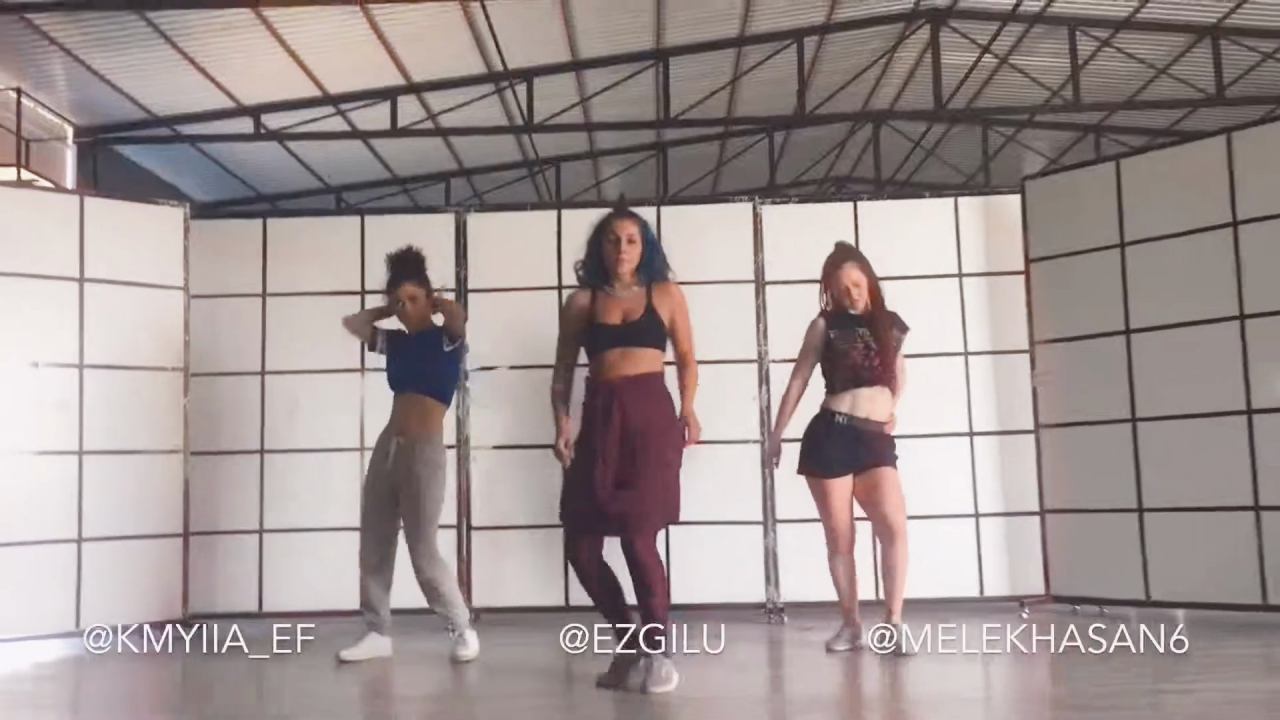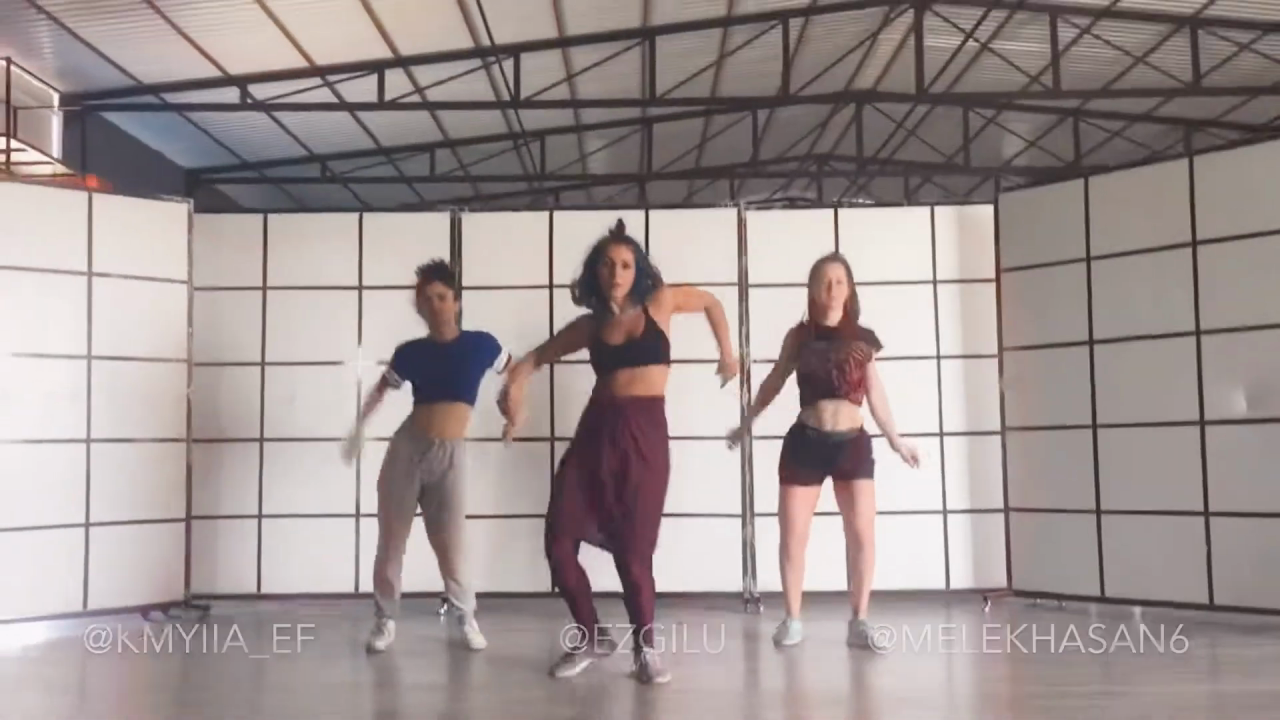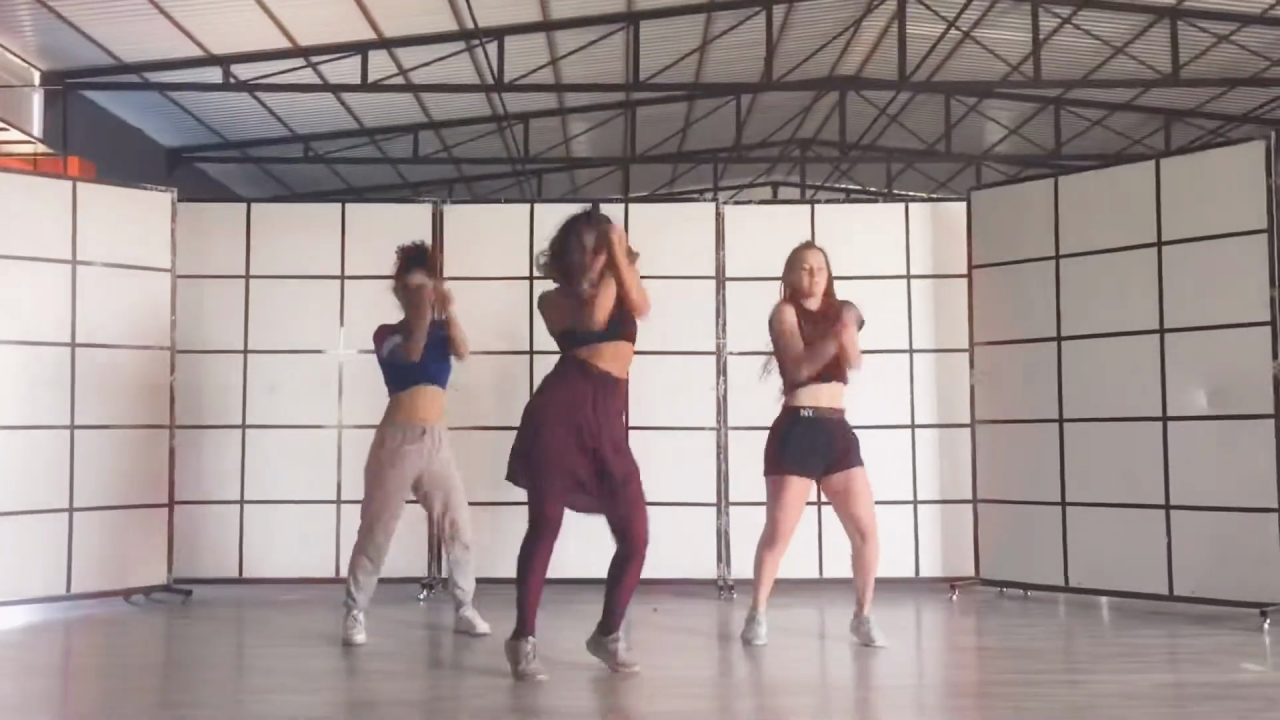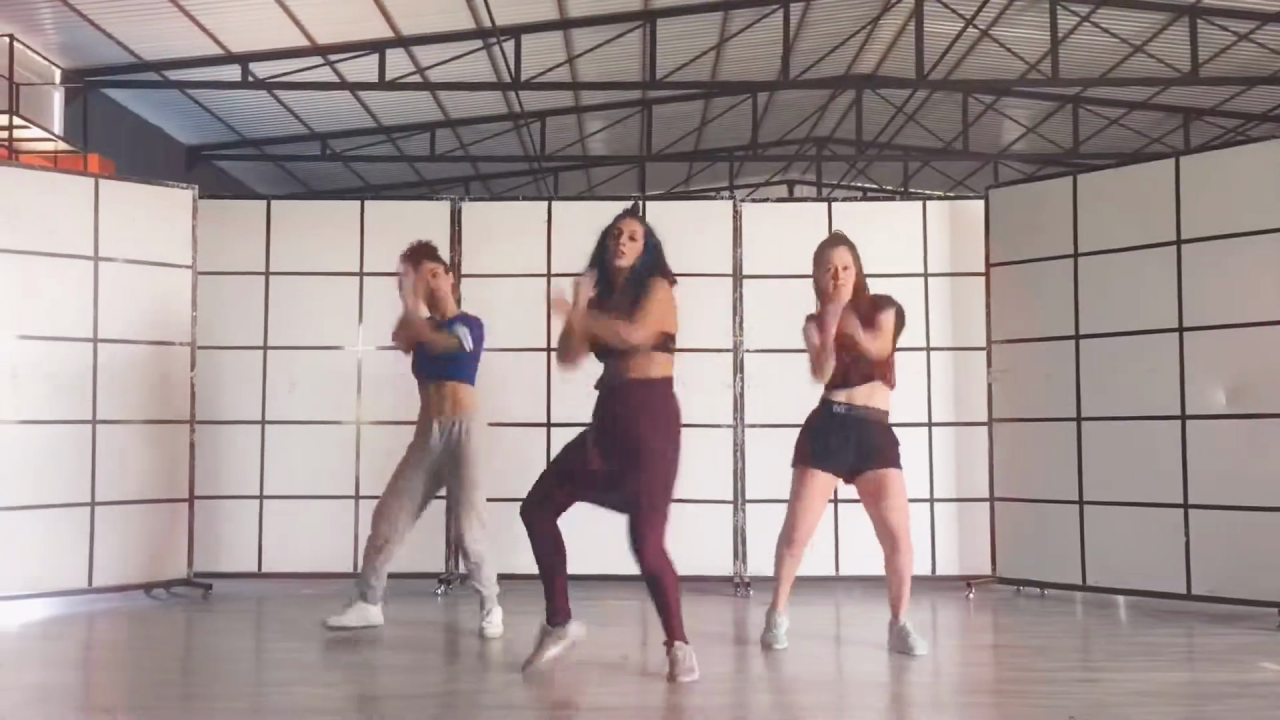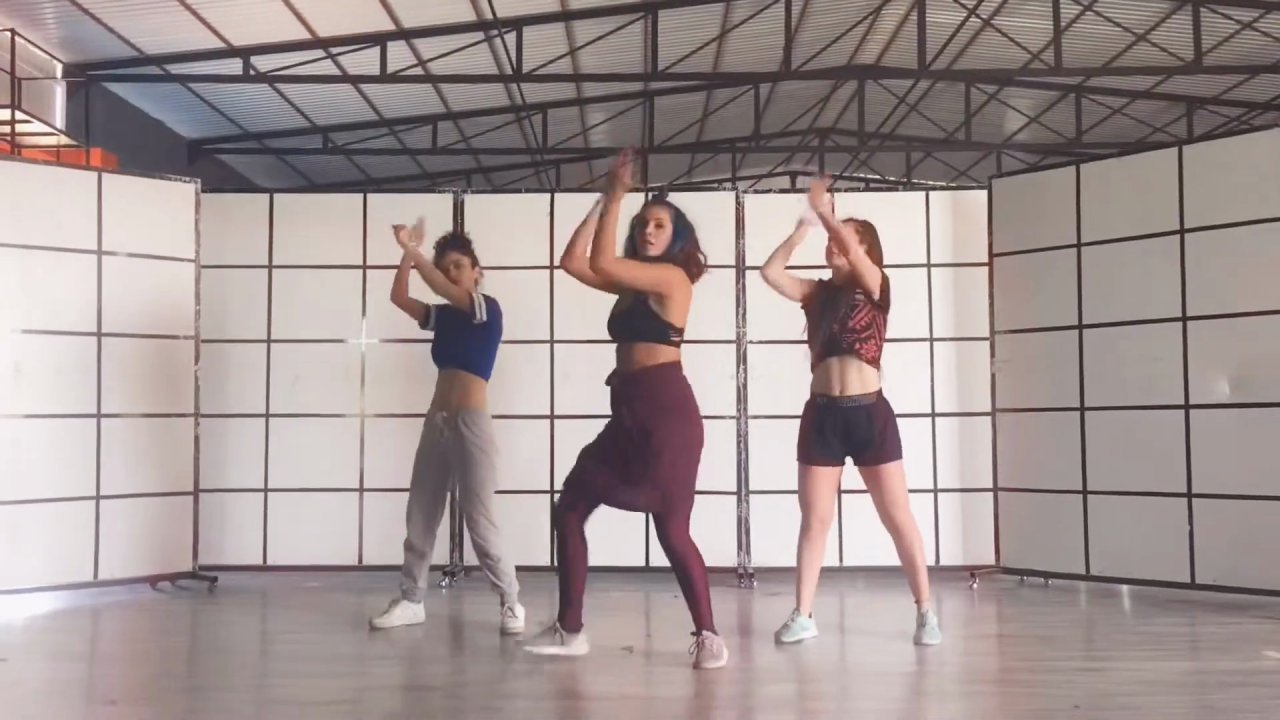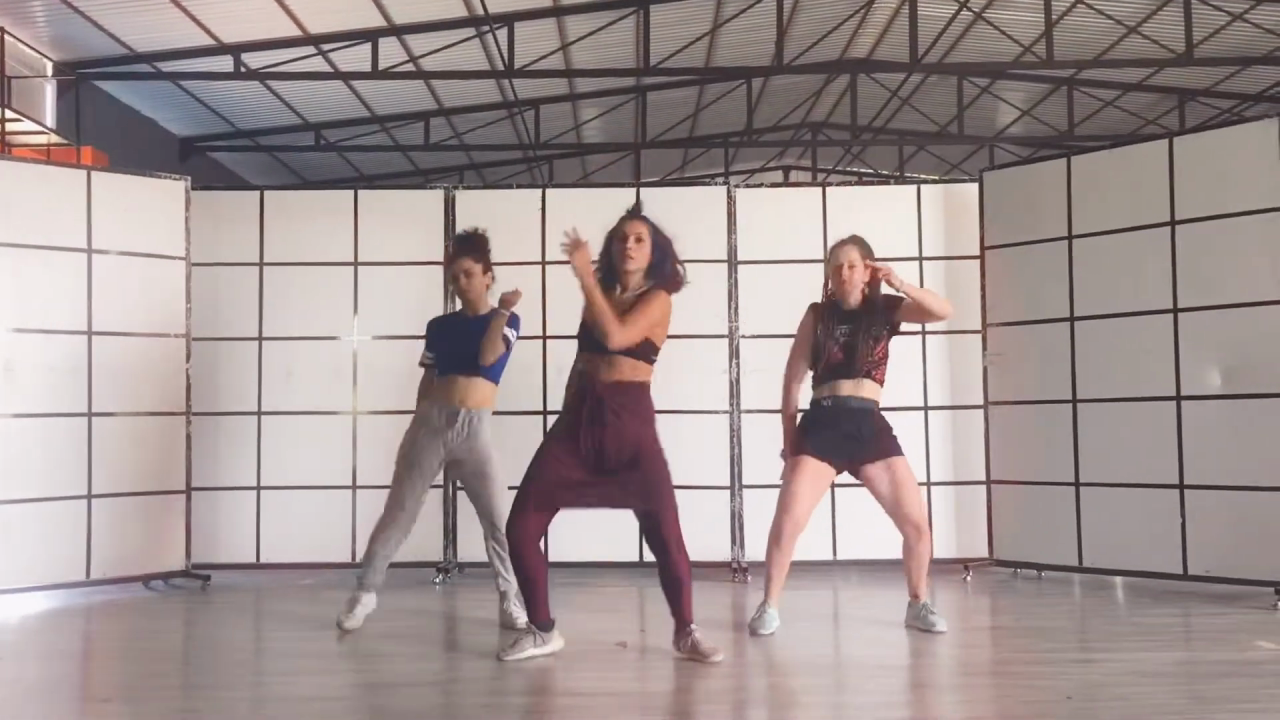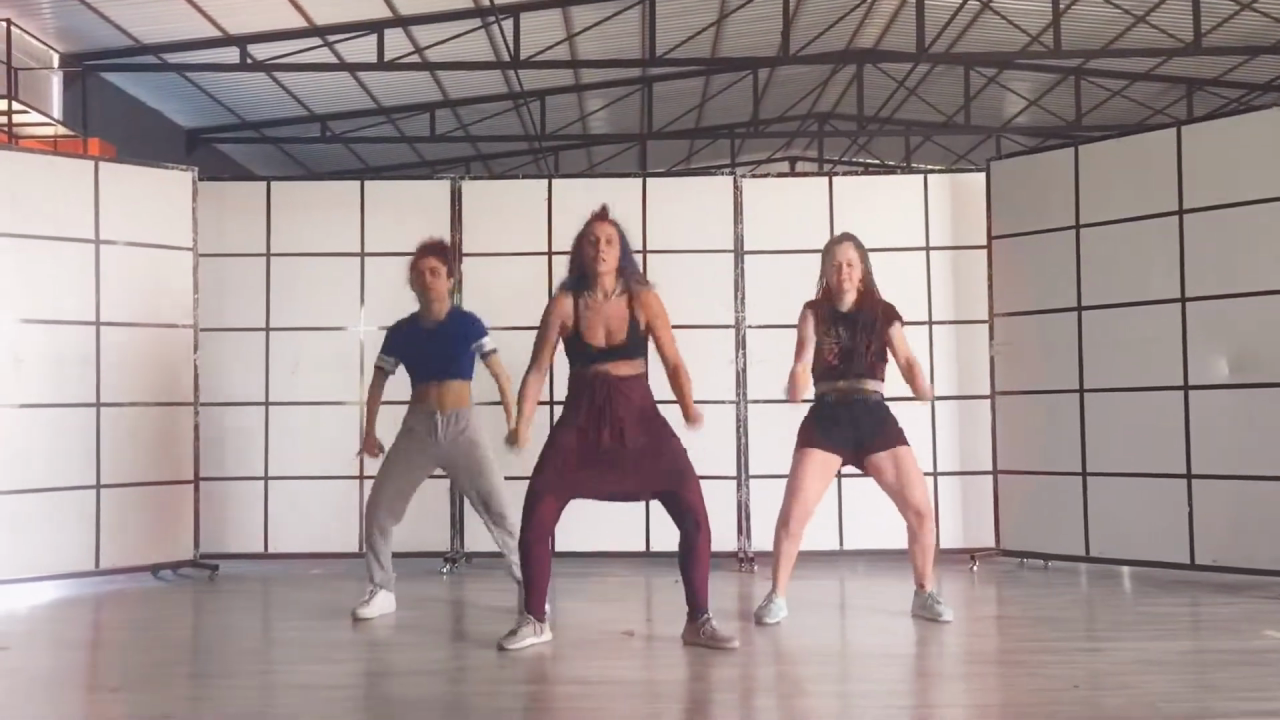
dt=0.7s
person 1, frame 1
left shoulder: (665, 294)
right shoulder: (581, 302)
left elbow: (687, 358)
right elbow: (563, 372)
left wrist: (687, 410)
right wrist: (562, 428)
left hip: (651, 414)
right hip: (598, 419)
left knee: (639, 539)
right knee: (580, 547)
left ankle: (657, 653)
right ankle: (628, 644)
person 1, frame 2
left shoulder: (661, 300)
right shoulder: (586, 323)
left elbow: (710, 302)
right elbow: (535, 358)
left wrist: (727, 350)
right wrist: (513, 385)
left hip: (644, 437)
right hip: (594, 437)
left knee: (631, 551)
right knee: (559, 543)
left ankle: (644, 649)
right ankle: (593, 635)
person 1, frame 3
left shoulder: (620, 288)
right shoulder: (555, 299)
left elbow: (640, 306)
right elbow: (592, 317)
left wrist: (619, 251)
right wrist: (608, 267)
left hip: (608, 421)
right hip: (563, 410)
left knee: (636, 538)
right knee: (546, 523)
left ankle: (607, 635)
right ankle: (523, 640)
person 1, frame 4
left shoulder: (658, 289)
right shoulder: (596, 300)
left elbow: (639, 336)
right elbow: (567, 359)
left wrist: (581, 318)
right wrist: (576, 317)
left hip: (651, 418)
right hip: (607, 421)
left knee: (646, 542)
right knee: (538, 511)
left ankle: (679, 643)
right ankle: (559, 624)
person 1, frame 5
left shoulder: (672, 276)
right shoulder: (629, 281)
left elbow: (601, 260)
right elbow: (571, 261)
left wrist: (615, 197)
right wrist: (604, 202)
left hip: (667, 409)
right hip: (627, 412)
left knee: (672, 531)
right knee: (569, 511)
left ankle: (708, 634)
right ankle: (569, 629)
person 1, frame 6
left shoulder: (657, 298)
right shoulder: (597, 298)
left elbow: (613, 336)
left wrist: (586, 273)
left hip: (630, 424)
right hip: (576, 424)
left knee: (666, 538)
right knee: (520, 530)
left ankle: (686, 631)
right ankle: (542, 630)
person 1, frame 7
left shoulder: (643, 300)
right shoulder: (564, 305)
left elbow: (674, 362)
right elbow: (538, 370)
left wrist: (688, 404)
right wrist: (521, 423)
left hip: (639, 416)
right hip: (581, 418)
left knee: (694, 517)
right knee: (535, 521)
left ankle: (698, 621)
right ankle: (535, 620)
person 2, frame 1
left shoulder: (890, 323)
right shoulder: (824, 325)
right elbow: (798, 381)
left wrist: (892, 410)
right wrist: (776, 435)
left hip: (875, 440)
right hip: (831, 435)
left knee: (894, 528)
right knee: (840, 538)
left ankle: (893, 624)
right ankle: (852, 623)
person 2, frame 2
left shoulder: (862, 338)
right shoulder: (799, 336)
left elbow: (874, 395)
right elbow: (774, 383)
left wrist: (896, 440)
right wrist: (745, 424)
left hip: (852, 446)
right hip: (807, 443)
left knee: (862, 537)
right knee: (792, 540)
left ankle: (859, 622)
right ankle: (792, 619)
person 2, frame 3
left shoulder: (842, 312)
right shoulder: (785, 312)
left elbow: (853, 362)
right elbow: (799, 367)
left wrist: (844, 335)
right wrist: (832, 341)
left hip: (837, 430)
right hip: (796, 428)
left knee: (865, 528)
right knee: (778, 531)
left ankle: (863, 614)
right ankle: (757, 613)
person 2, frame 4
left shoulder: (885, 309)
right shoulder: (814, 322)
left elbow: (879, 349)
right elbow: (821, 374)
left wrist: (854, 328)
right wrist: (829, 327)
left hip: (875, 430)
right hip: (828, 427)
left knee: (897, 532)
right knee: (796, 530)
left ankle: (900, 623)
right ankle: (776, 614)
person 2, frame 5
left shoulder: (873, 285)
right shoulder: (818, 292)
left elbow: (857, 258)
right elbow: (769, 274)
left wrist: (823, 209)
right wrist: (800, 232)
left hip: (869, 413)
right hip: (822, 414)
left knee: (899, 518)
right knee: (815, 519)
left ankle: (925, 610)
right ankle: (803, 614)
person 2, frame 6
left shoulder: (885, 310)
right shoulder: (816, 316)
left elbow: (942, 310)
right elbow: (792, 379)
left wrist: (898, 283)
right wrist: (788, 441)
left hip: (870, 426)
right hip: (823, 424)
left knee: (916, 522)
right knee: (788, 521)
left ankle: (918, 604)
right ankle: (769, 606)
person 2, frame 7
left shoulder: (883, 313)
right shoulder: (814, 313)
left elbow: (907, 361)
right elbow: (802, 366)
left wrist: (921, 386)
right wrist: (796, 383)
left hip: (874, 417)
right hip: (826, 418)
left knee: (920, 509)
right knee: (794, 511)
left ankle: (925, 594)
right ankle: (777, 596)
person 3, frame 1
left shoulder: (448, 340)
right shoulder: (397, 342)
left elbow: (457, 313)
right elbow: (353, 323)
left wrist: (432, 304)
right wrist: (394, 308)
left hip: (425, 451)
right hip: (387, 447)
left knee: (422, 547)
right knee: (374, 546)
left ankle: (464, 629)
right ankle: (377, 633)
person 3, frame 2
left shoulder: (481, 344)
right shoulder: (408, 352)
left elbow: (511, 370)
right elbow: (382, 386)
right wrist: (357, 428)
left hip: (449, 456)
right hip: (406, 450)
left knee: (448, 545)
right knee: (391, 542)
left ankle: (466, 619)
right ankle: (386, 620)
person 3, frame 3
left shoulder: (442, 331)
right shoulder: (388, 334)
left elbow: (462, 351)
right elbow: (411, 353)
left wrist: (446, 305)
right wrist: (425, 307)
left hip: (436, 442)
right hip: (396, 440)
left knee: (458, 529)
right knee: (375, 532)
left ankle: (464, 609)
right ankle: (355, 614)
person 3, frame 4
left shoulder: (470, 325)
right shoulder: (416, 323)
left elbow: (439, 343)
right elbow: (402, 340)
left wrist: (414, 312)
right wrist: (413, 306)
left hip: (461, 432)
right hip: (426, 434)
left knee: (468, 527)
right knee: (388, 518)
left ankle: (490, 607)
right ankle: (367, 603)
person 3, frame 5
left shoulder: (487, 309)
right shoulder: (442, 316)
left elbow: (446, 290)
right elbow: (399, 297)
left wrist: (412, 250)
right wrist: (409, 253)
left hip: (470, 424)
right hip: (435, 423)
left knee: (479, 519)
right knee: (420, 516)
left ankle: (511, 602)
right ankle: (411, 601)
person 3, frame 6
left shoulder: (502, 323)
right shoulder: (440, 326)
left elbow: (487, 357)
right elbow: (427, 379)
left wrist: (503, 311)
right wrist: (419, 425)
left hip: (474, 431)
right hip: (431, 422)
left knee: (498, 519)
right knee: (400, 511)
left ankle: (511, 600)
right ankle: (365, 592)
person 3, frame 7
left shoulder: (468, 323)
right shoulder: (401, 331)
left elbow: (500, 373)
right elbow: (378, 380)
left wrist: (514, 422)
right wrist: (369, 430)
left hip: (461, 428)
right hip: (416, 430)
left knee: (500, 510)
right knee: (378, 510)
right ankle: (382, 590)
